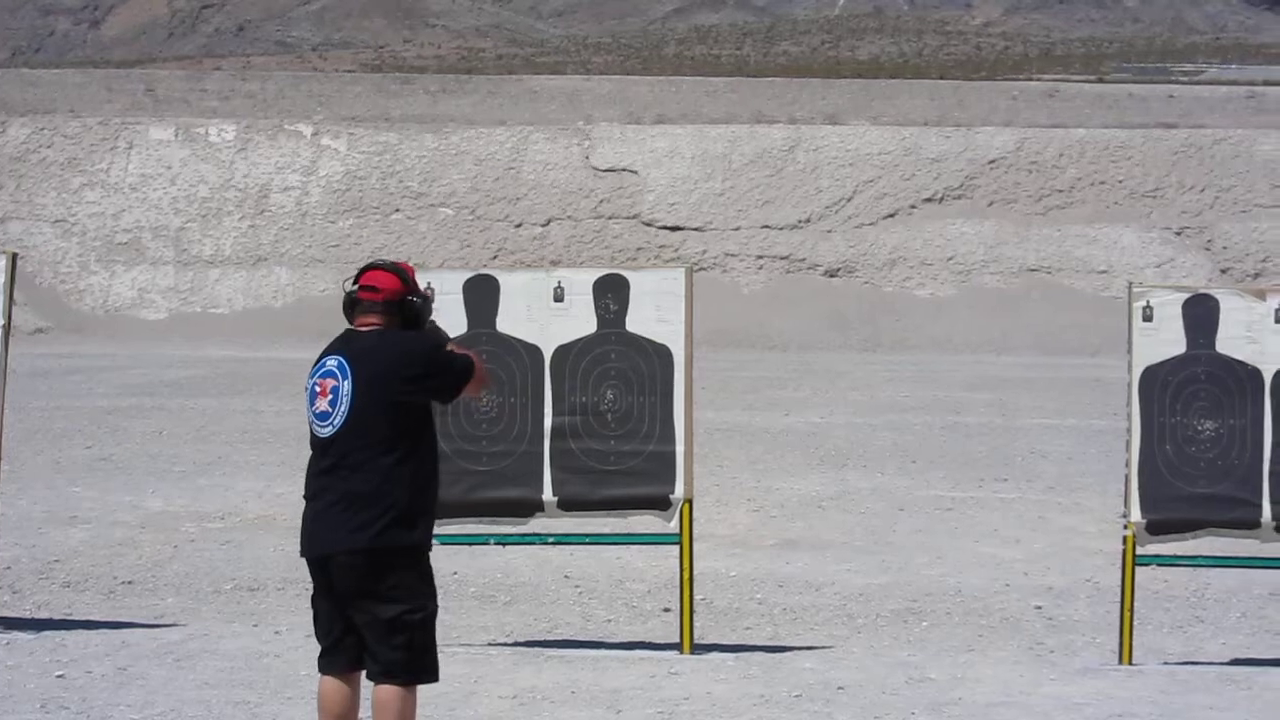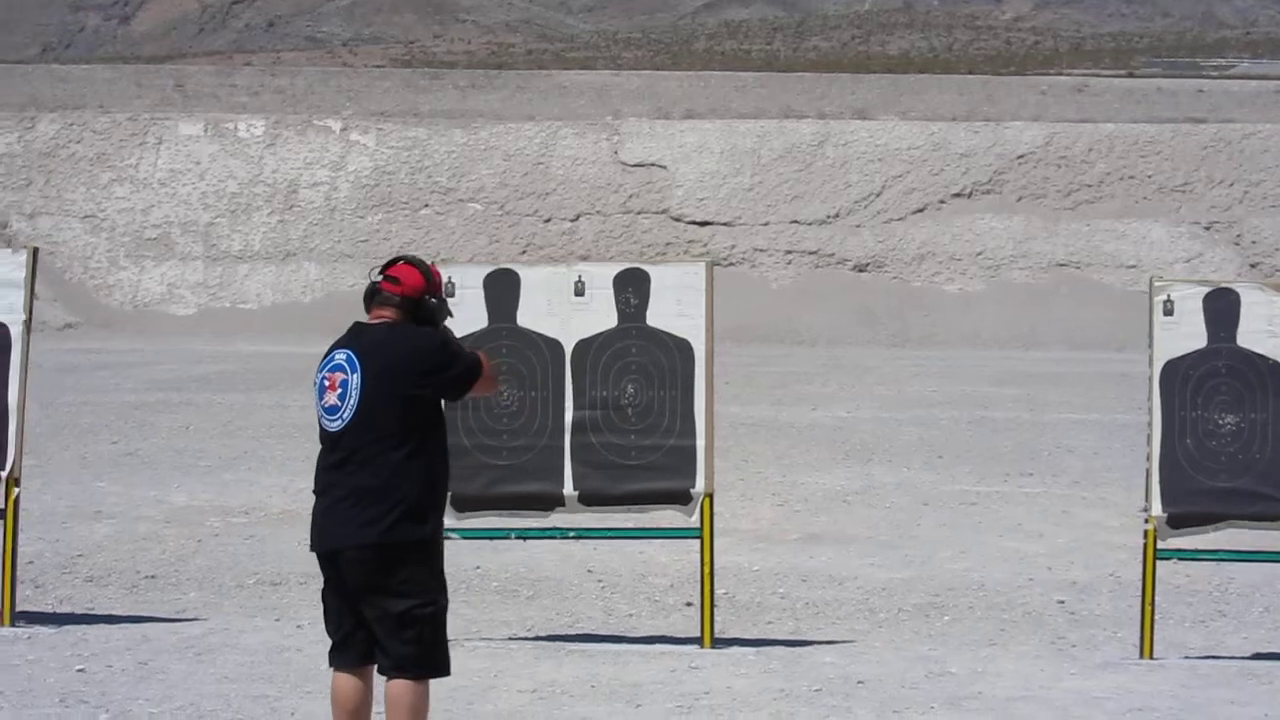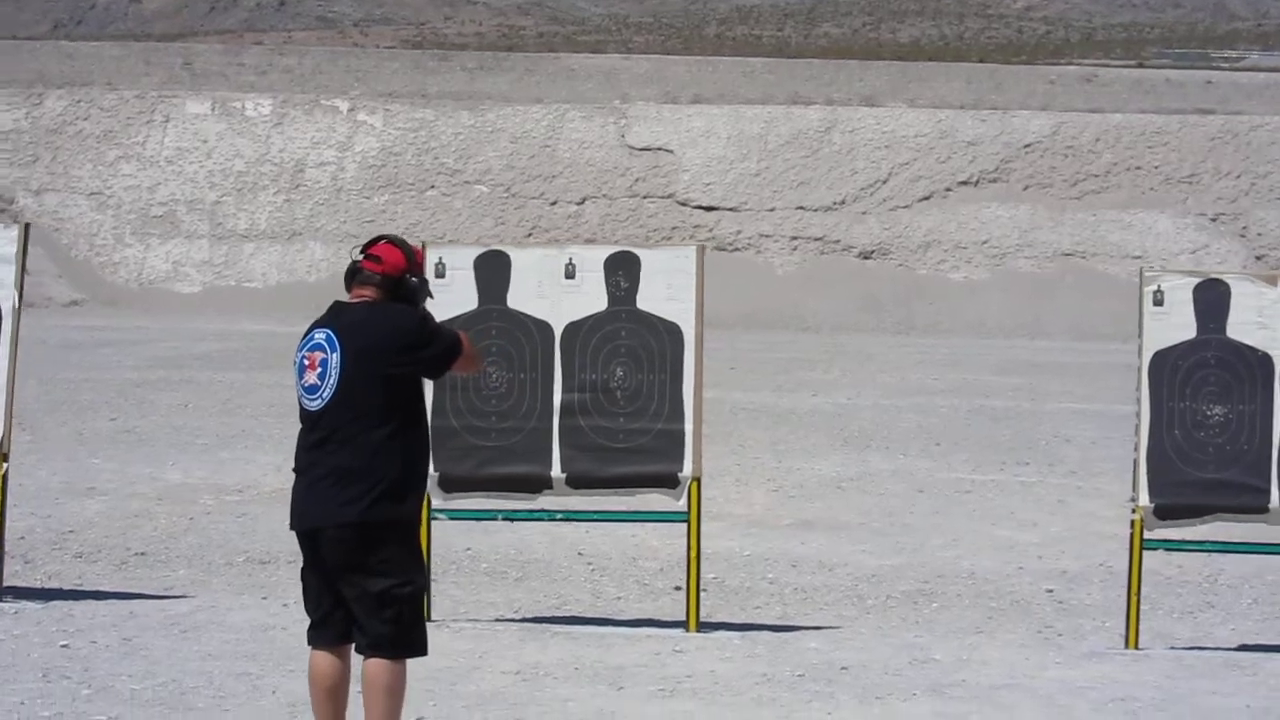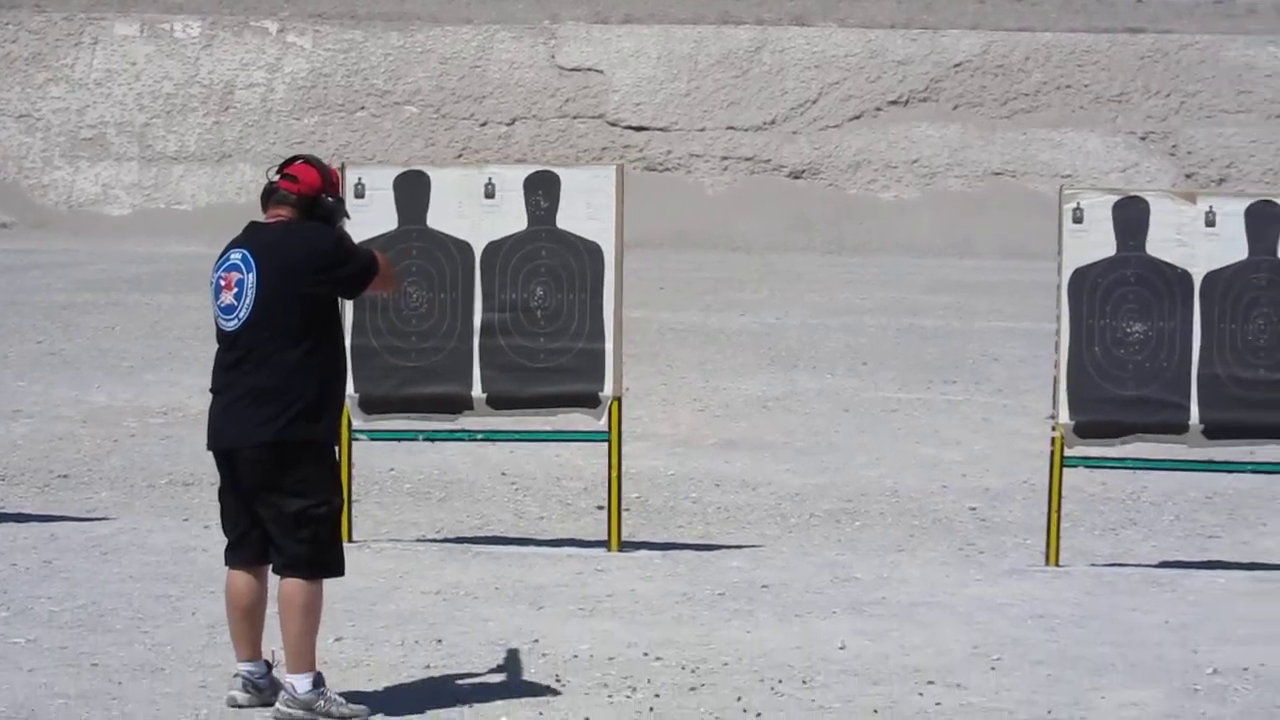
dt=0.4s
person 1, frame 1
left shoulder: (328, 358)
right shoulder: (409, 351)
right elbow: (477, 379)
right wrist: (438, 341)
left hip: (324, 539)
right hip: (382, 543)
left knee: (338, 664)
right knee: (396, 670)
person 1, frame 2
left shoulder: (337, 351)
right shoulder: (418, 346)
right elbow: (486, 379)
right wrist: (445, 340)
left hip: (334, 534)
right hip: (393, 537)
left knee: (350, 658)
right knee: (408, 664)
person 1, frame 3
left shoulder: (318, 330)
right shoulder: (397, 325)
right elbow: (468, 360)
right wrist: (425, 323)
left hip: (314, 512)
right hip: (373, 516)
left knee: (328, 636)
right knee: (385, 642)
person 1, frame 4
left shoulder: (234, 251)
right shoulder: (314, 244)
right elbow: (384, 279)
right wrist: (342, 241)
left hip: (231, 430)
right hip: (289, 434)
left knee: (246, 556)
right knee: (302, 560)
